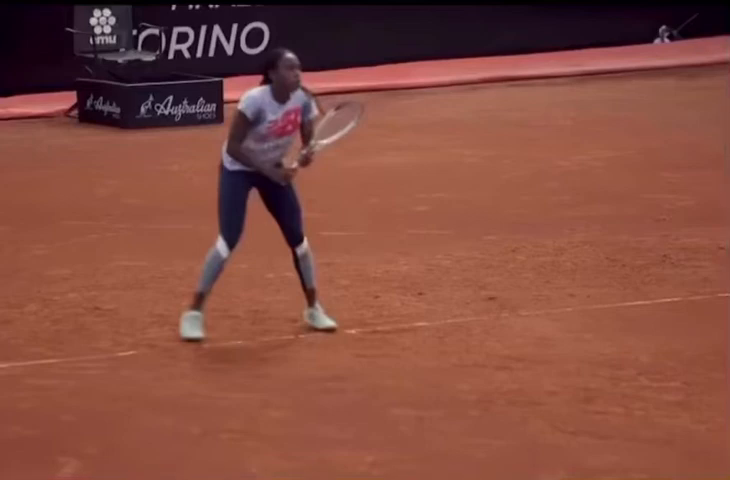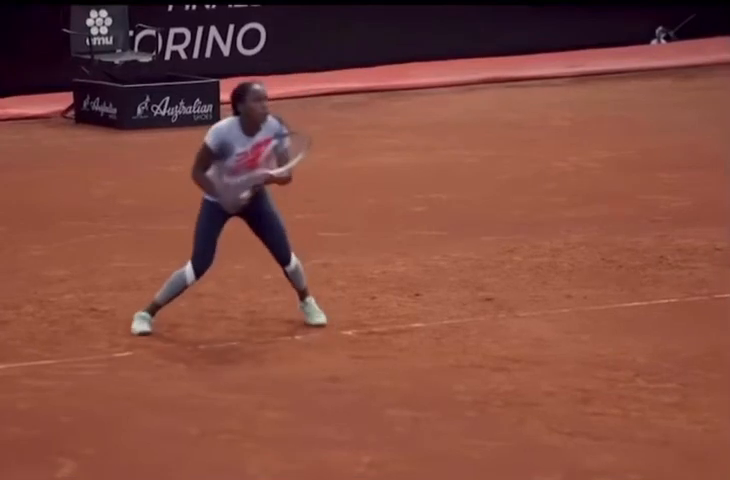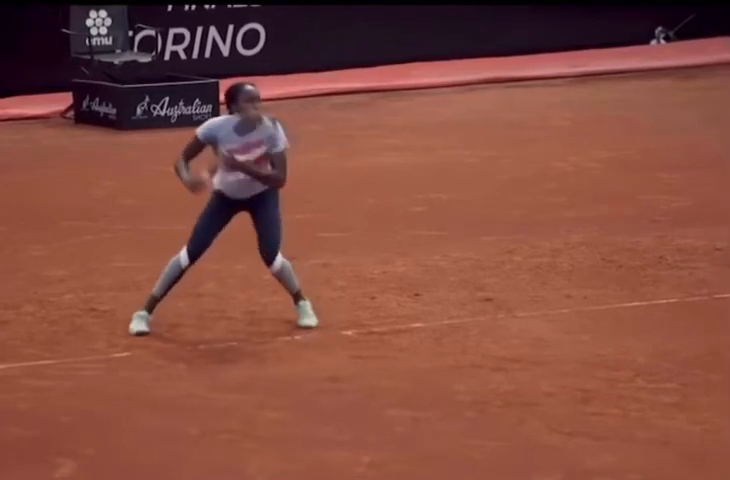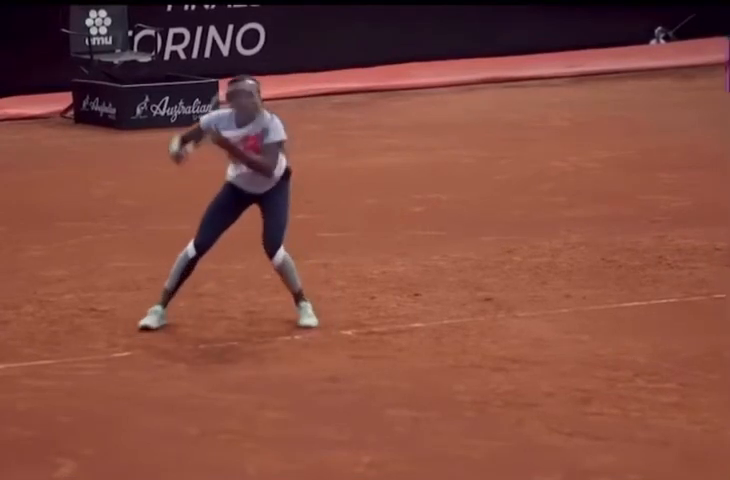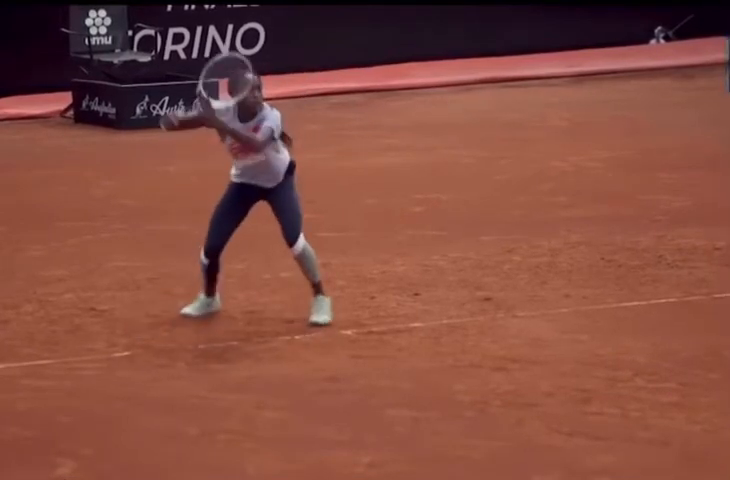
dt=1s
person 1, frame 1
left shoulder: (303, 100)
right shoulder: (255, 100)
left elbow: (309, 140)
right elbow: (233, 147)
left wrist: (307, 155)
right wrist: (269, 171)
left hip: (274, 169)
right hip: (238, 169)
left knee: (298, 238)
right knee: (228, 240)
left ankle: (313, 309)
right ankle: (194, 312)
person 1, frame 2
left shoulder: (275, 128)
right shoulder: (222, 132)
left elbow: (286, 174)
right elbow: (197, 172)
left wrist: (271, 177)
right wrist: (223, 197)
left hip: (254, 196)
right hip: (218, 200)
left knee: (284, 254)
right knee: (199, 265)
left ankle: (307, 302)
right ankle: (147, 314)
person 1, frame 3
left shoulder: (271, 129)
right shoulder: (216, 127)
left elbow: (280, 179)
right elbow: (182, 159)
left wrist: (242, 166)
right wrist: (187, 178)
left hip: (262, 195)
right hip: (225, 195)
left knee: (270, 255)
right knee: (191, 252)
left ankle: (302, 304)
right ankle: (145, 312)
person 1, frame 4
left shoulder: (270, 123)
right shoulder: (219, 119)
left elbow: (268, 168)
right elbow: (181, 139)
left wrist: (230, 148)
right wrist: (177, 149)
left hip: (273, 187)
right hip: (238, 186)
left knee: (273, 248)
right knee: (198, 245)
left ankle: (303, 304)
right ankle: (160, 308)
person 1, frame 5
left shoulder: (270, 115)
right shoulder: (223, 112)
left elbow: (257, 143)
right elbow: (173, 122)
left wrist: (218, 124)
right wrist: (171, 120)
left hip: (279, 180)
right hip: (243, 182)
left knee: (294, 239)
right knee: (211, 247)
left ankle: (320, 298)
right ankle: (209, 298)
